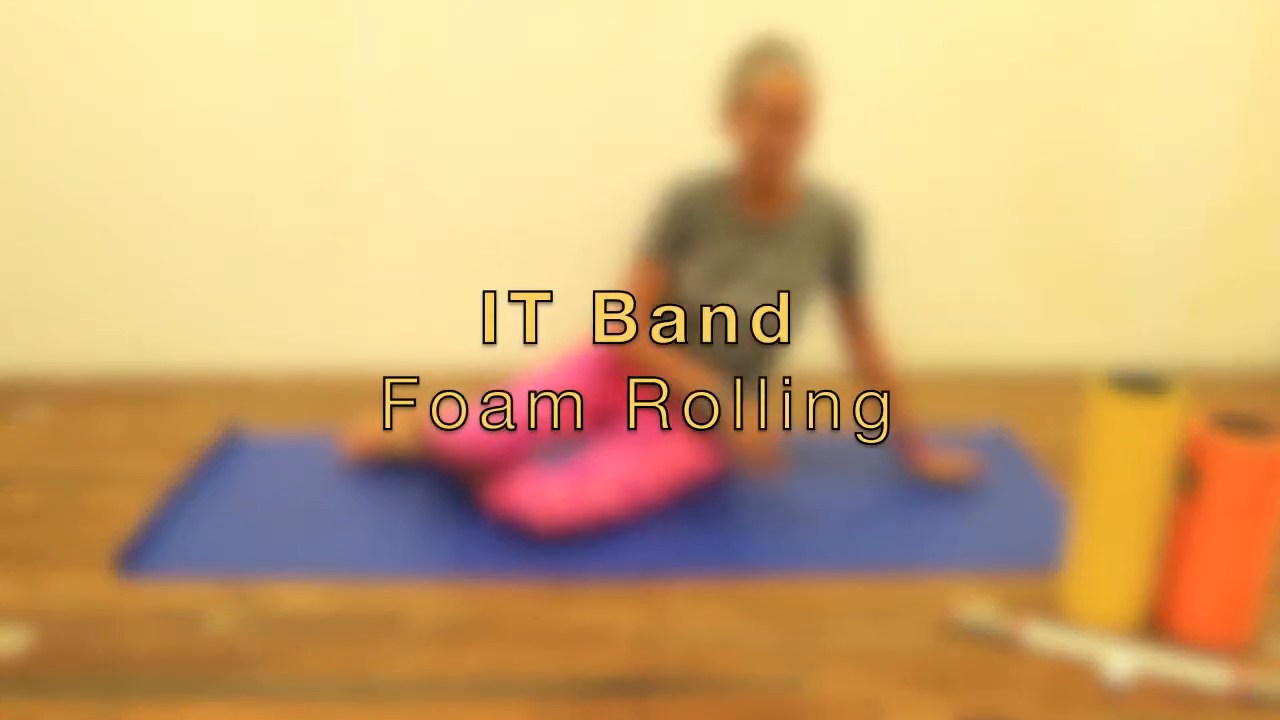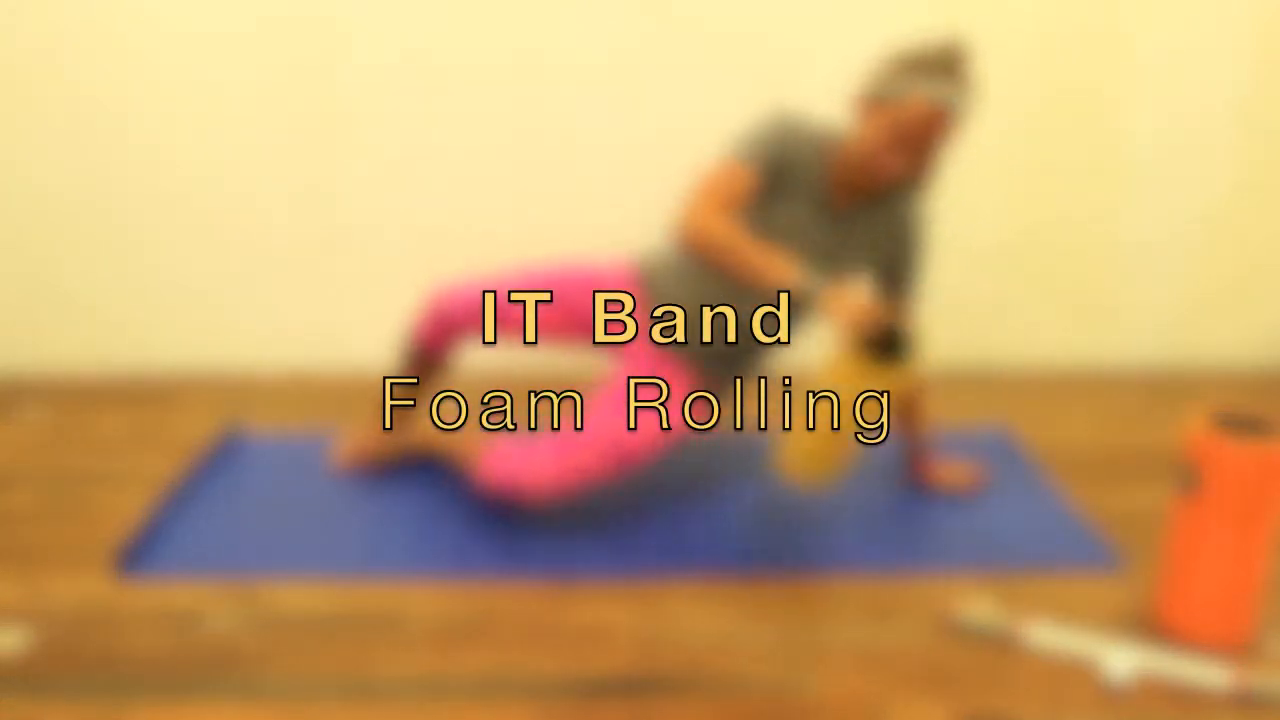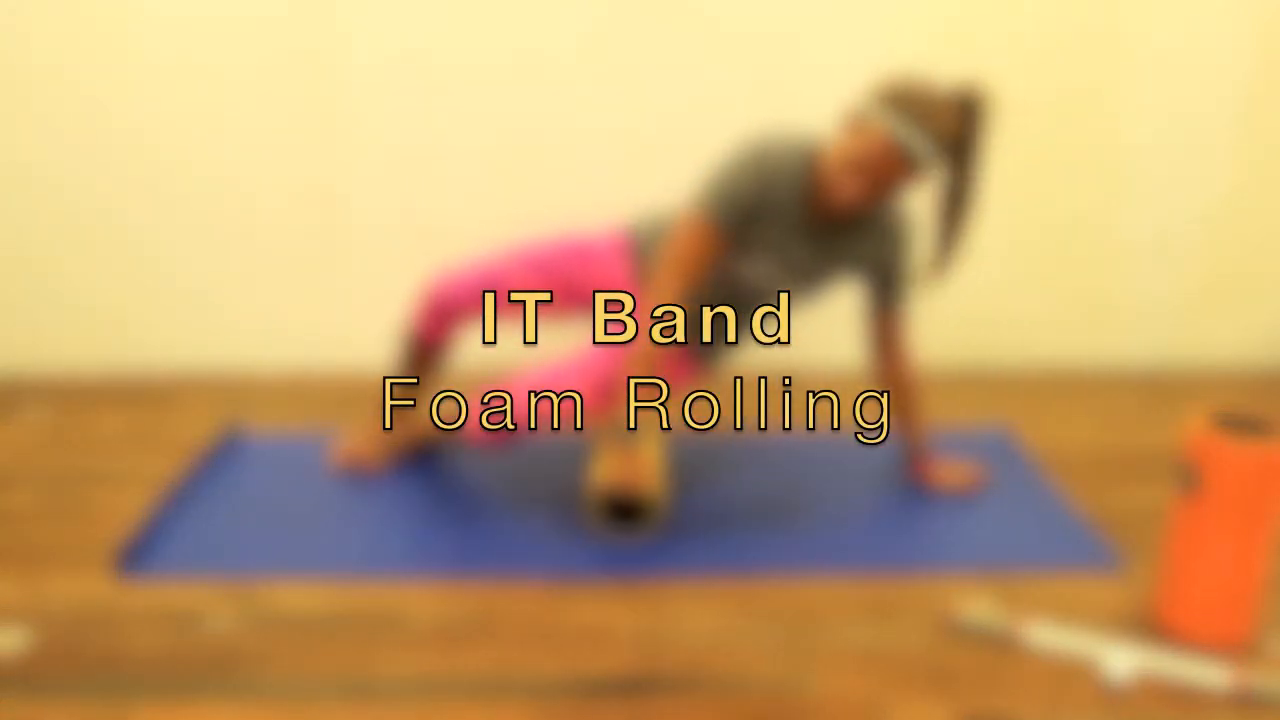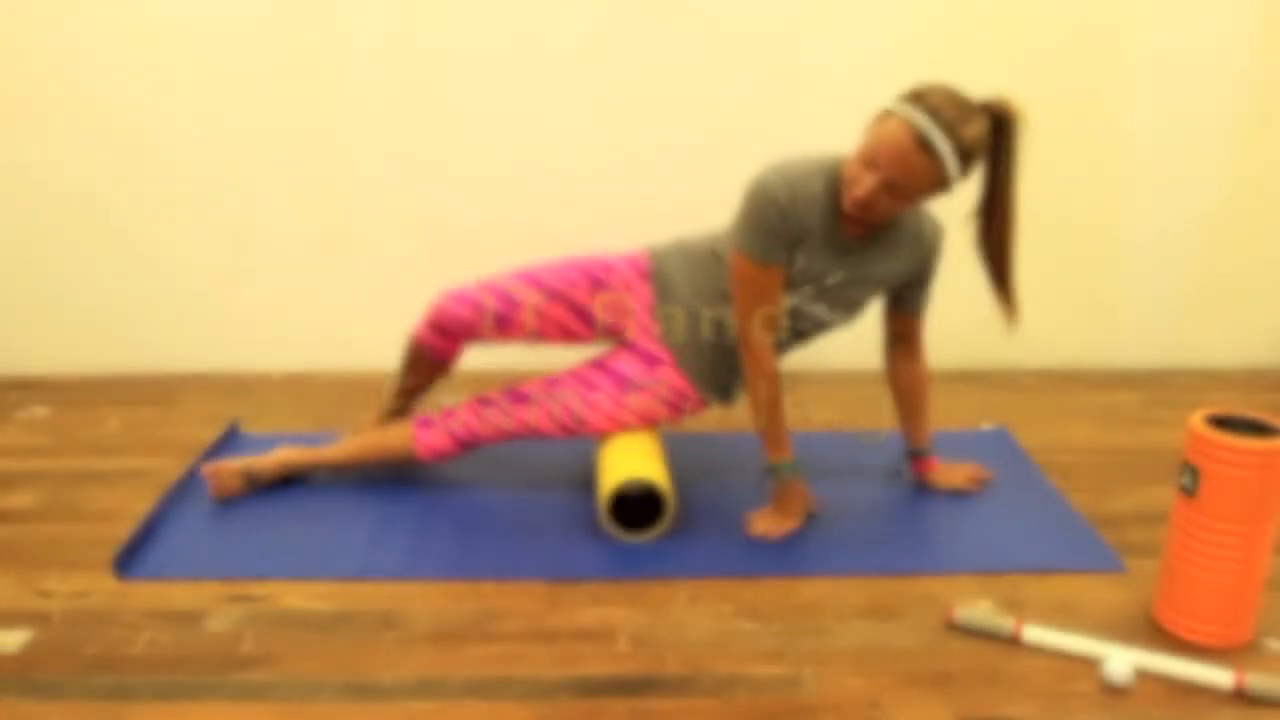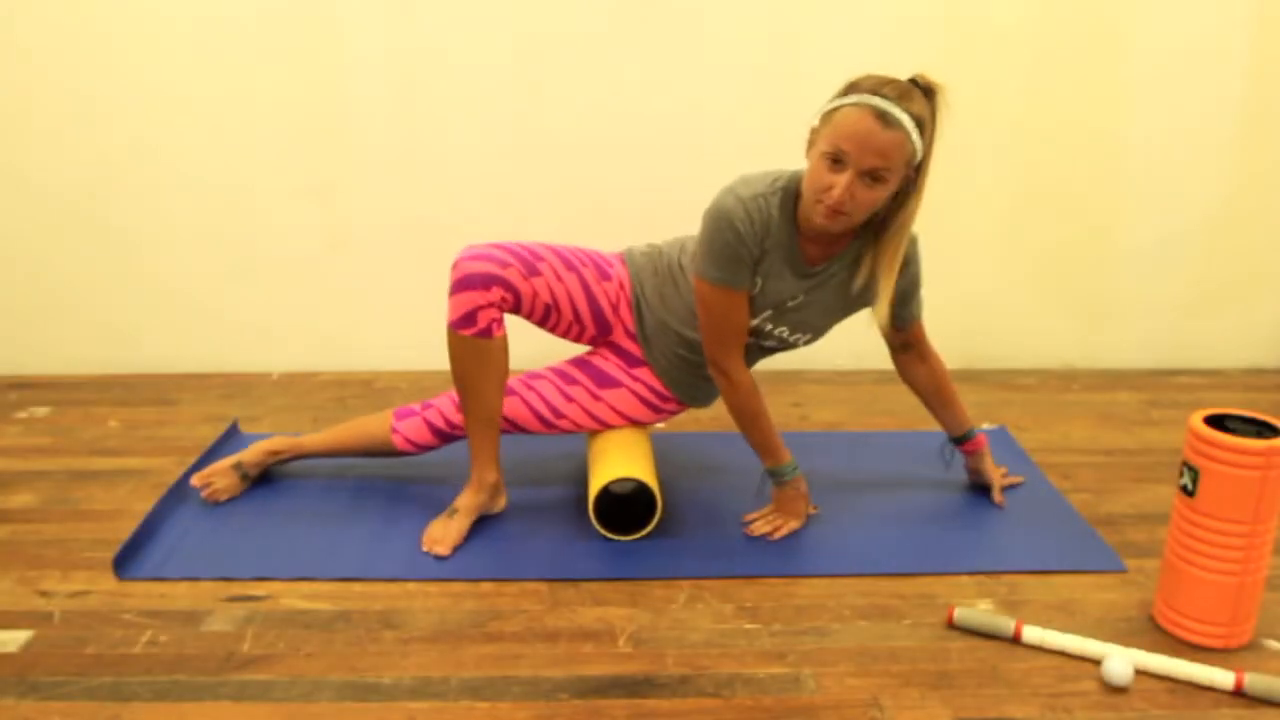
dt=1s
person 1, frame 1
left shoulder: (831, 221)
right shoulder: (689, 202)
left elbow: (862, 336)
right elbow: (628, 329)
left wrist: (912, 447)
right wrist: (725, 402)
left hip: (694, 428)
right hip: (626, 371)
left knee: (545, 505)
right knee: (475, 440)
left ankle: (431, 445)
right ankle: (425, 434)
person 1, frame 2
left shoulder: (894, 223)
right shoulder: (787, 141)
right elbow: (699, 222)
left wrist: (921, 459)
right wrist: (815, 289)
left hip: (685, 375)
right hip: (640, 298)
left knee: (519, 476)
right knee: (451, 309)
left ankle: (422, 440)
right ankle: (394, 418)
person 1, frame 3
left shoulder: (879, 237)
right shoulder: (764, 167)
left elbow: (890, 351)
right elbow: (661, 295)
left wrist: (921, 459)
right wrist: (624, 432)
left hip: (685, 343)
right hip: (629, 263)
left knee: (506, 414)
right knee: (448, 296)
left ankle: (413, 433)
right ankle: (396, 413)
person 1, frame 4
left shoulder: (916, 245)
right shoulder: (786, 192)
left elbow: (904, 352)
right elbow: (757, 346)
left wrist: (924, 459)
right wrist: (784, 475)
left hip: (680, 374)
right hip: (647, 289)
left knee: (481, 421)
right knee: (456, 314)
left ankle: (302, 460)
right ankle: (393, 417)
person 1, frame 5
left shoulder: (892, 257)
right shoulder: (741, 213)
left elbow: (916, 356)
right elbow: (730, 367)
left wrist: (975, 453)
right wrist: (787, 476)
left hip: (657, 377)
right hip: (621, 294)
left knee: (457, 412)
right knee: (479, 273)
right ankle: (484, 481)
